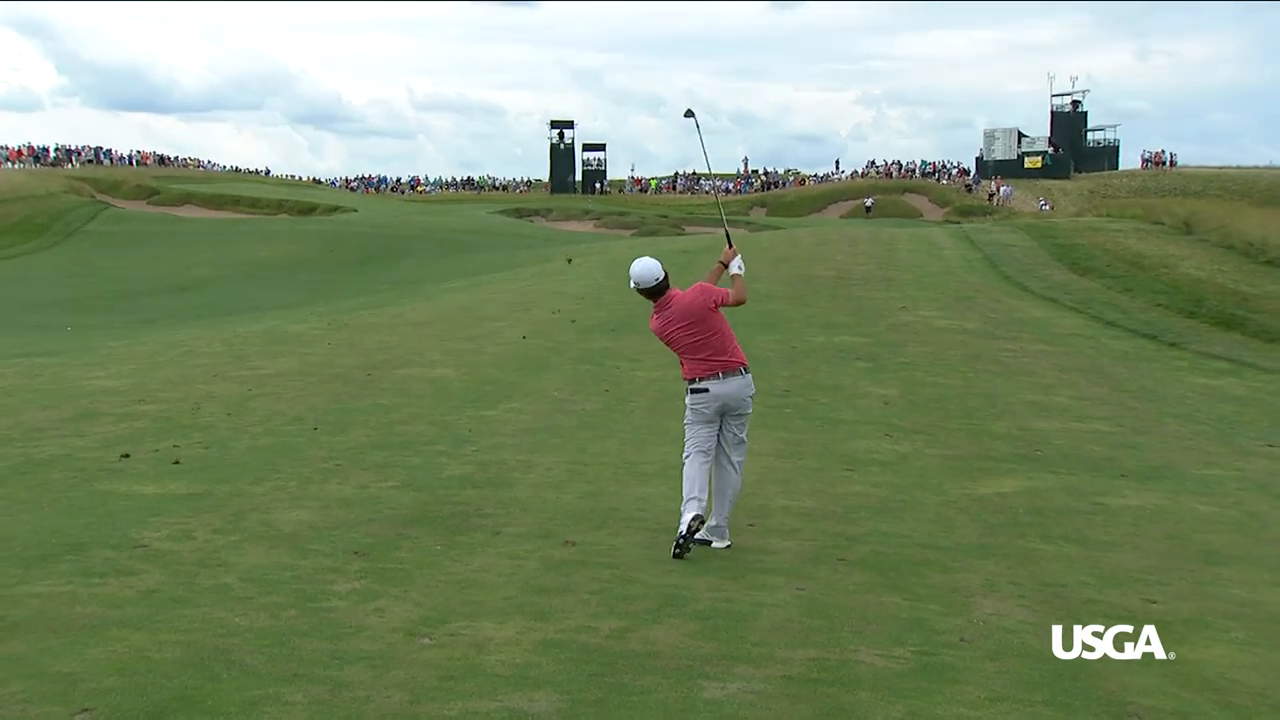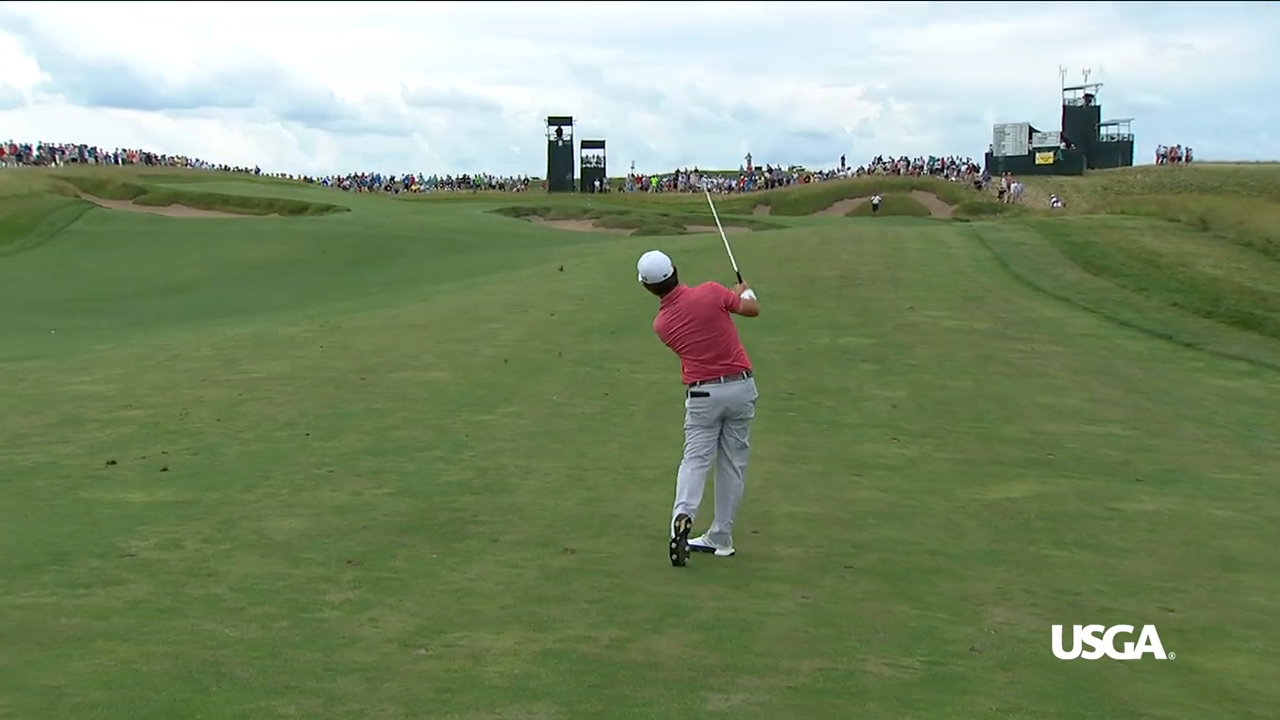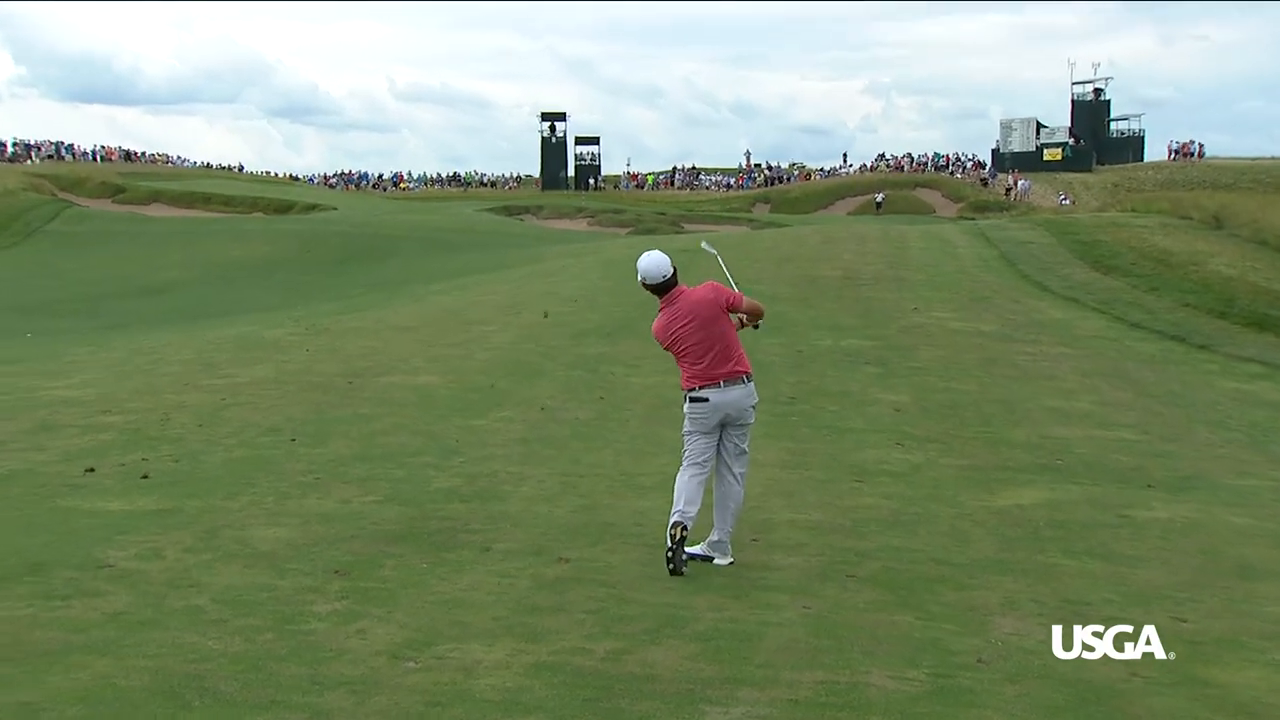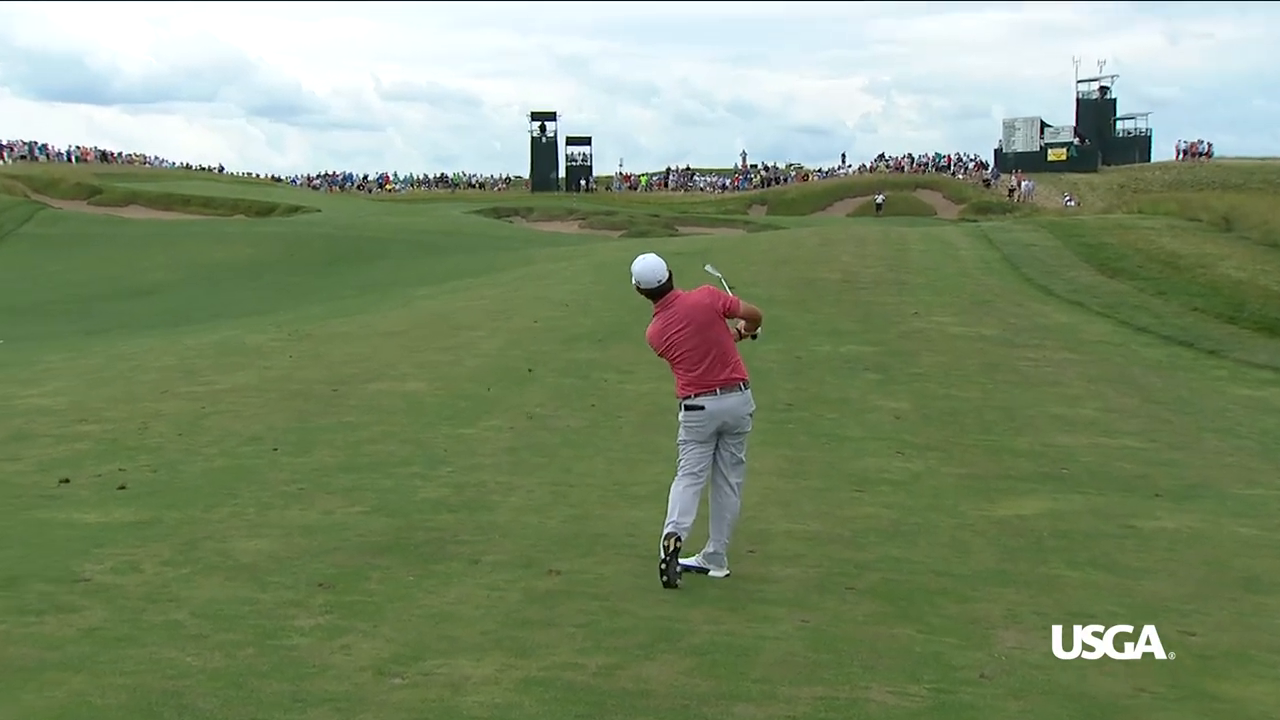
dt=0.2s
person 1, frame 1
left shoulder: (657, 324)
right shoulder: (699, 295)
right elbow: (739, 298)
left wrist: (721, 264)
right wrist: (735, 268)
left hip: (704, 392)
right hip: (739, 383)
left knee: (697, 455)
right knee: (731, 459)
left ankle: (692, 514)
right ankle: (717, 529)
person 1, frame 2
left shoulder: (661, 324)
right shoulder: (709, 292)
right elbow: (752, 308)
left wrist: (727, 298)
right wrist: (744, 293)
left hip: (704, 395)
right hip: (741, 387)
left knee: (695, 459)
right knee: (733, 465)
left ankle: (683, 515)
right ankle: (721, 537)
person 1, frame 3
left shoulder: (660, 328)
right shoulder: (710, 292)
right elbow: (757, 310)
left wrist: (734, 324)
right wrist: (744, 319)
left hip: (703, 400)
right hip: (741, 392)
left knee: (694, 466)
right knee: (732, 472)
left ankle: (679, 523)
right ankle: (720, 545)
person 1, frame 4
left shoulder: (654, 333)
right shoulder: (706, 296)
right elbow: (755, 315)
left wrist: (730, 334)
right wrist: (745, 329)
left hip: (698, 408)
right hip: (737, 400)
left knee: (689, 476)
right knee: (728, 481)
left ankle: (673, 534)
right ankle: (715, 558)
